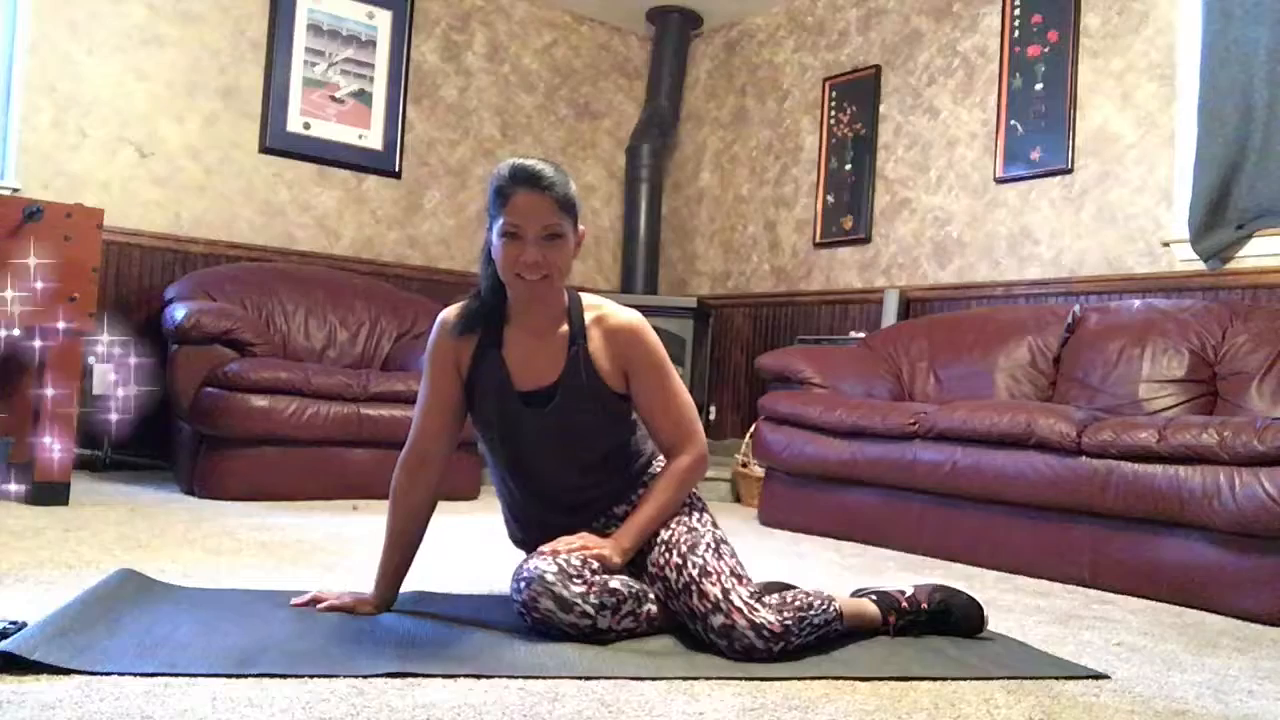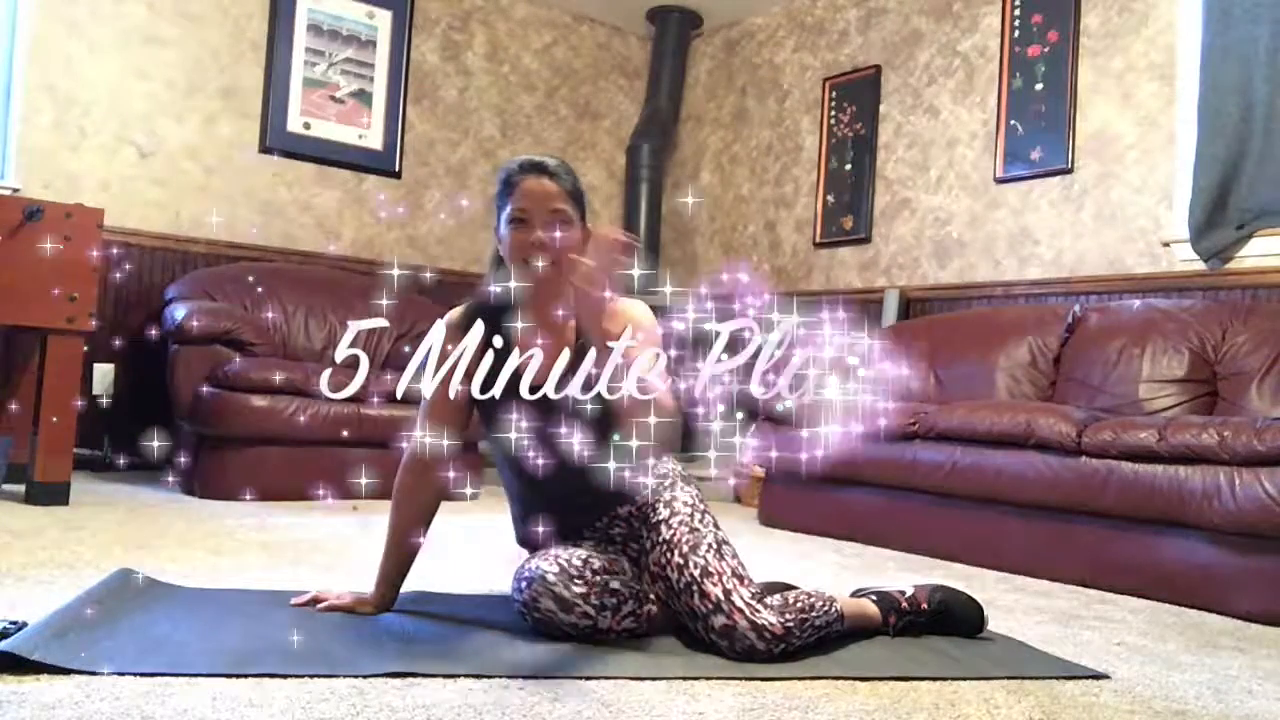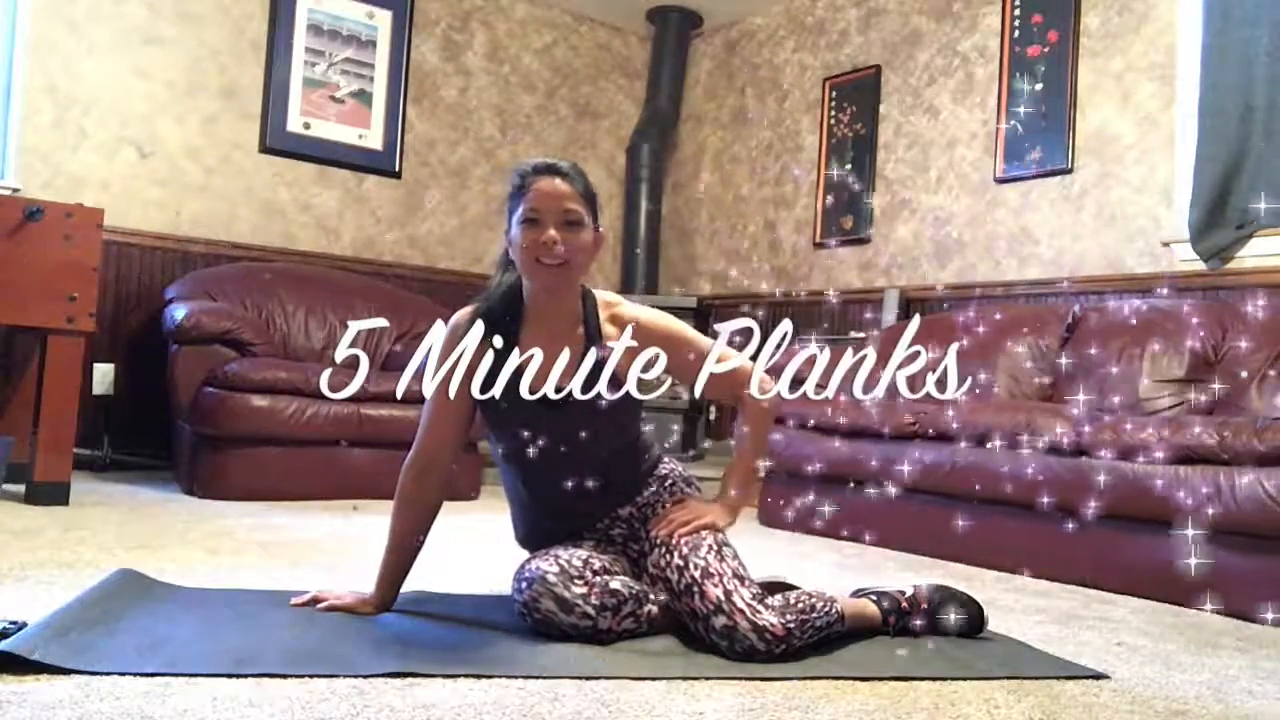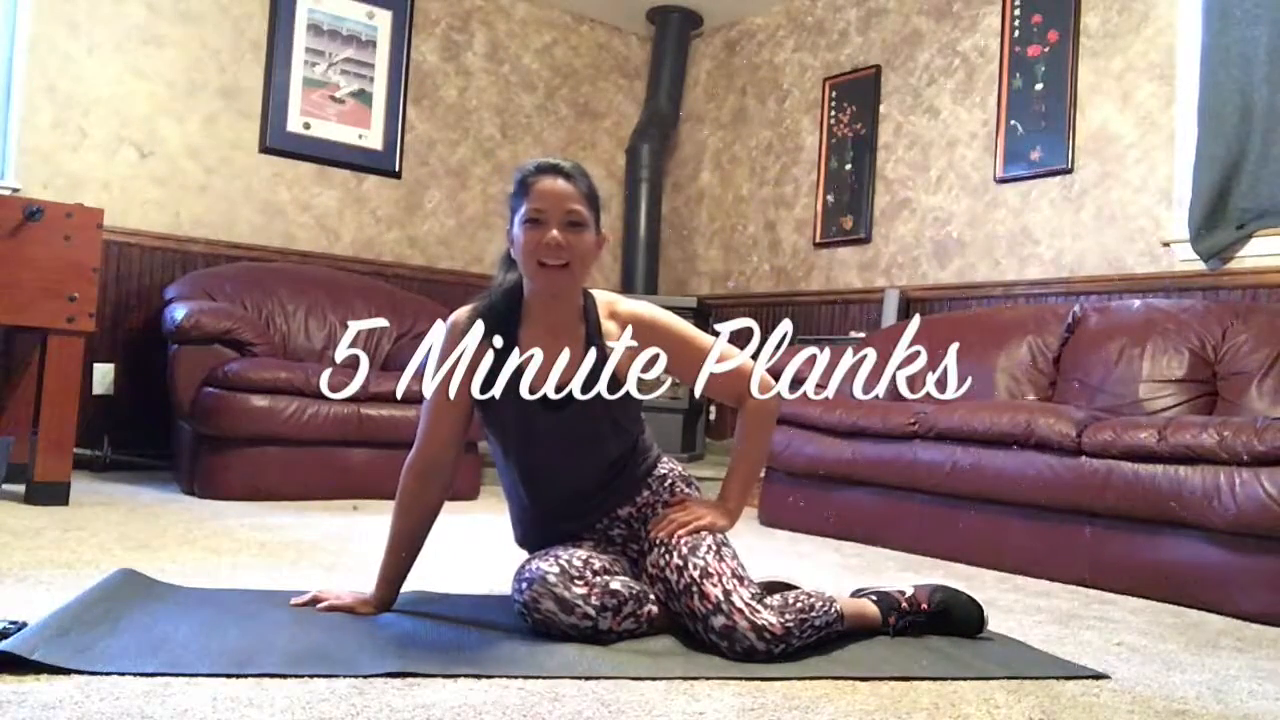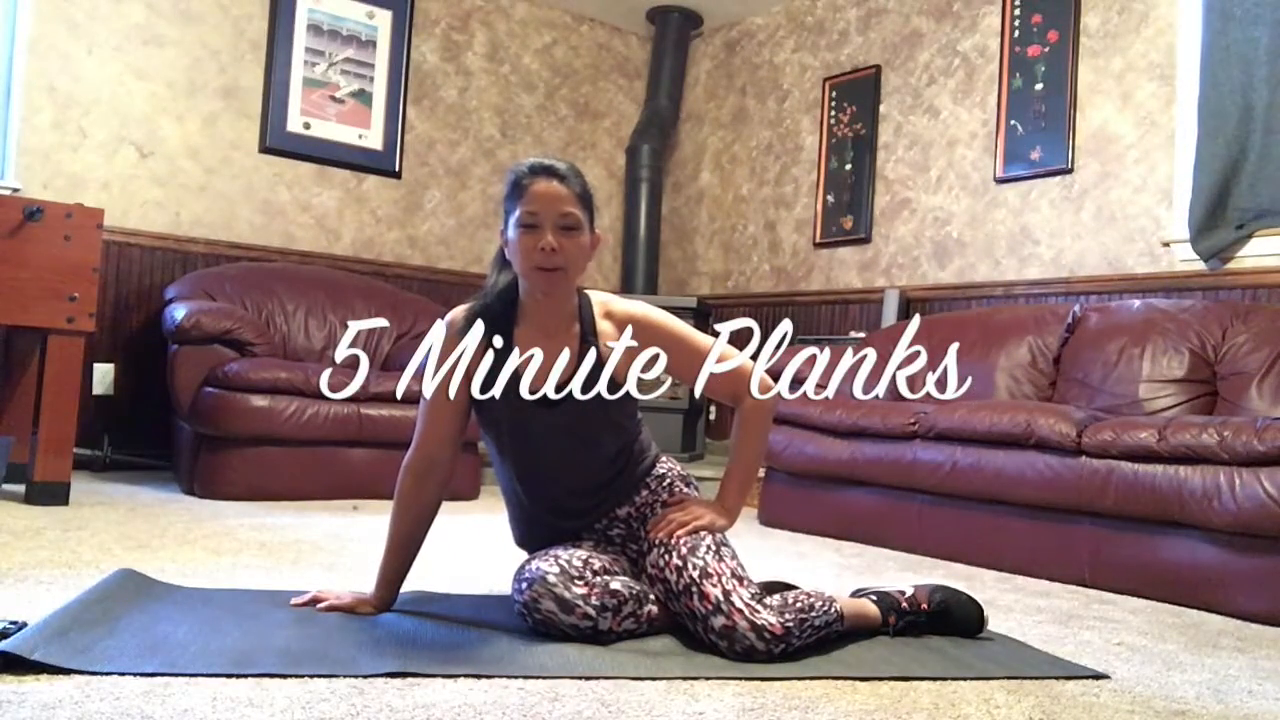
dt=0.7s
person 1, frame 1
left shoulder: (620, 331)
right shoulder: (459, 333)
left elbow: (690, 452)
right elbow: (421, 465)
left wrist: (620, 544)
right wrist: (381, 593)
left hip: (643, 510)
right hip: (554, 543)
left knee: (748, 631)
right knee: (540, 593)
left ankle: (897, 603)
right ankle: (709, 599)
person 1, frame 2
left shoulder: (626, 318)
right shoulder: (467, 329)
left elbow: (654, 431)
right elbow: (426, 464)
left wrist: (594, 316)
right wrist: (381, 593)
left hip: (646, 505)
right hip: (561, 542)
left knee: (749, 632)
right knee: (542, 595)
left ankle: (896, 605)
right ankle: (691, 598)
person 1, frame 3
left shoulder: (633, 329)
right shoulder: (474, 330)
left elbow: (756, 392)
right elbow: (428, 465)
left wrist: (729, 500)
right wrist: (381, 593)
left hip: (648, 505)
right hip: (562, 539)
left knee: (752, 633)
right knee: (542, 593)
left ankle: (888, 603)
right ankle: (707, 599)
person 1, frame 4
left shoulder: (631, 326)
right shoulder: (473, 330)
left elbow: (758, 393)
right elbow: (429, 464)
left wrist: (727, 506)
right wrist: (382, 593)
left hip: (648, 505)
right hip: (561, 540)
left knee: (749, 632)
right knee: (540, 595)
left ankle: (898, 604)
right ankle: (699, 599)
person 1, frame 5
left shoulder: (627, 327)
right shoulder: (470, 331)
left elbow: (753, 392)
right elbow: (426, 465)
left wrist: (725, 505)
right wrist: (382, 593)
left hip: (647, 504)
right hip: (560, 540)
left knee: (749, 631)
right knee: (542, 593)
left ankle: (896, 603)
right ankle: (705, 597)
